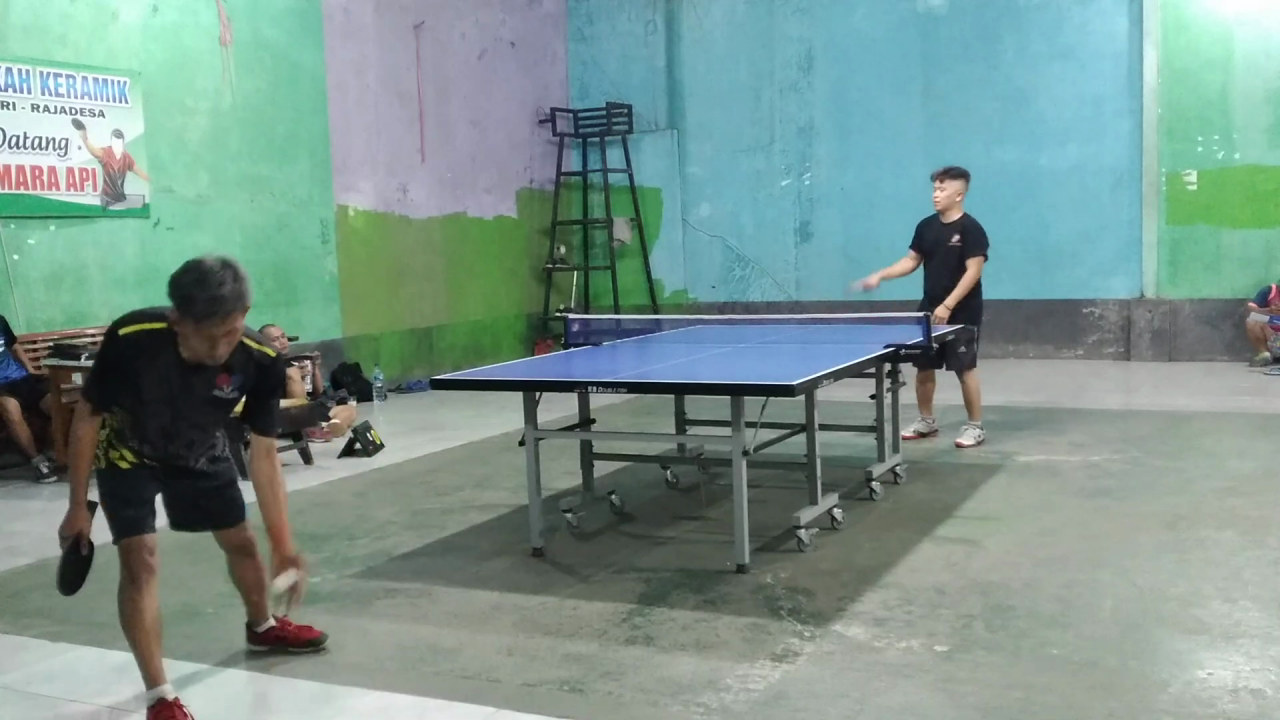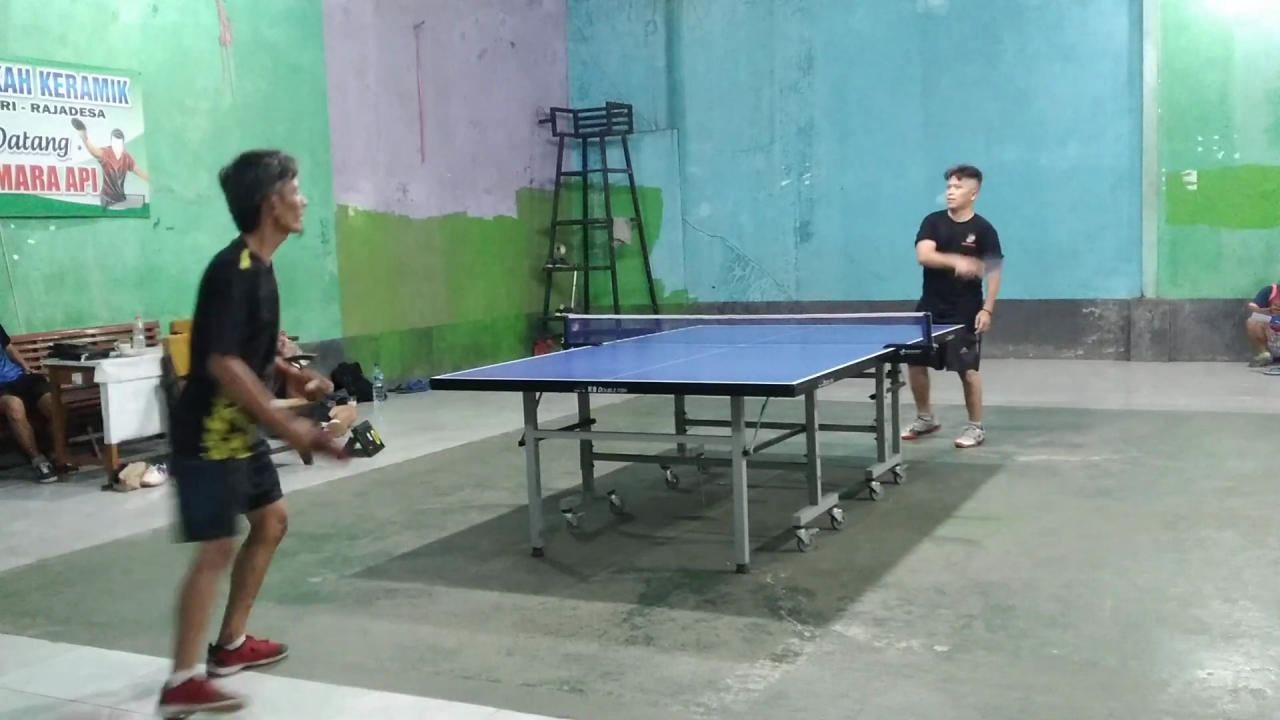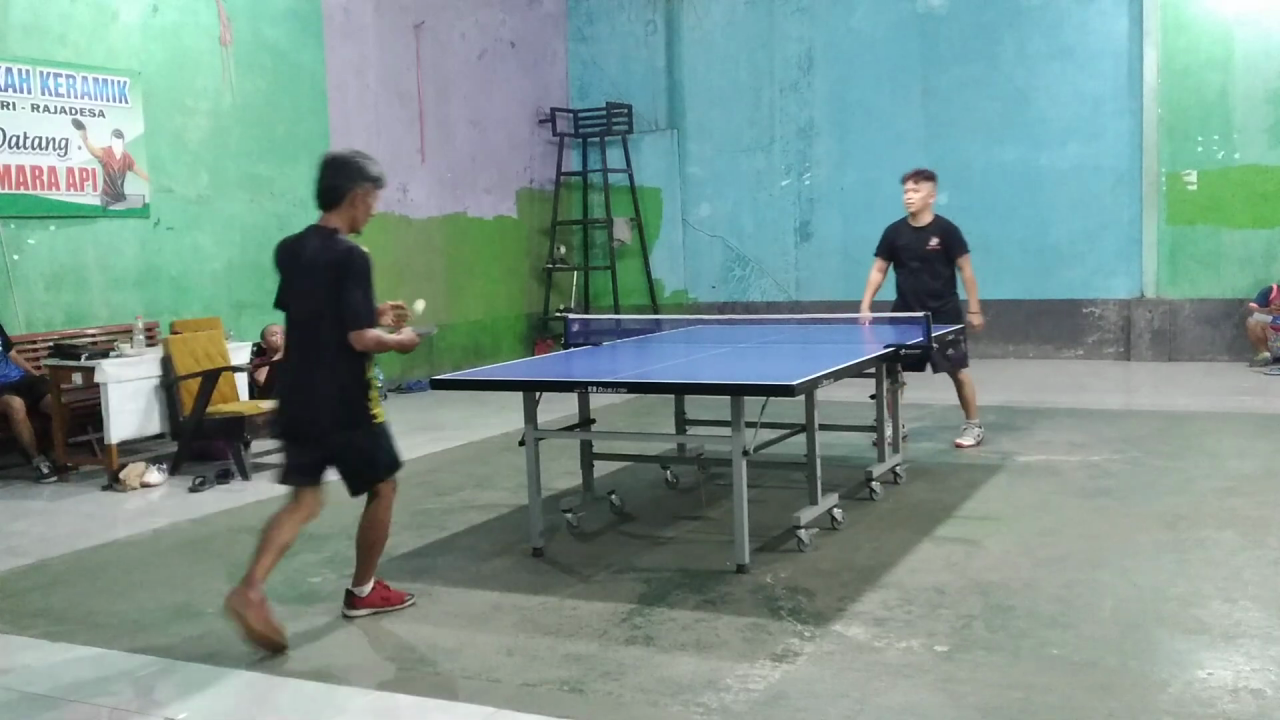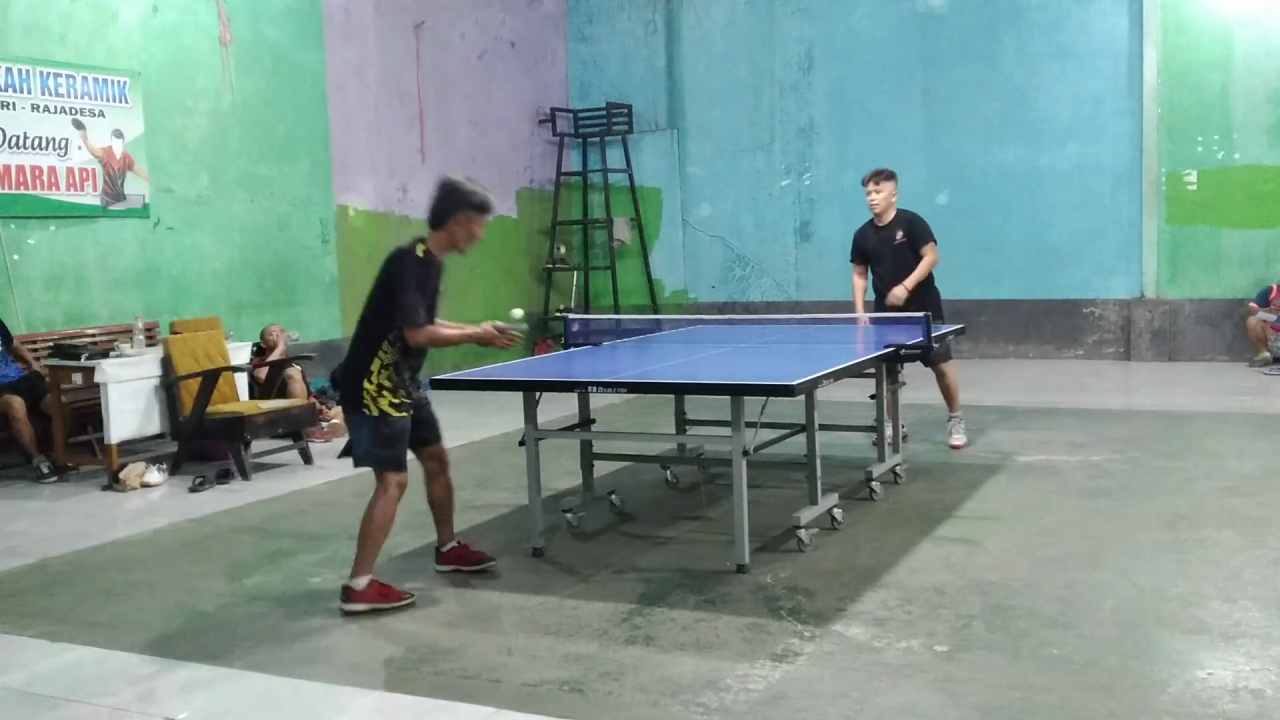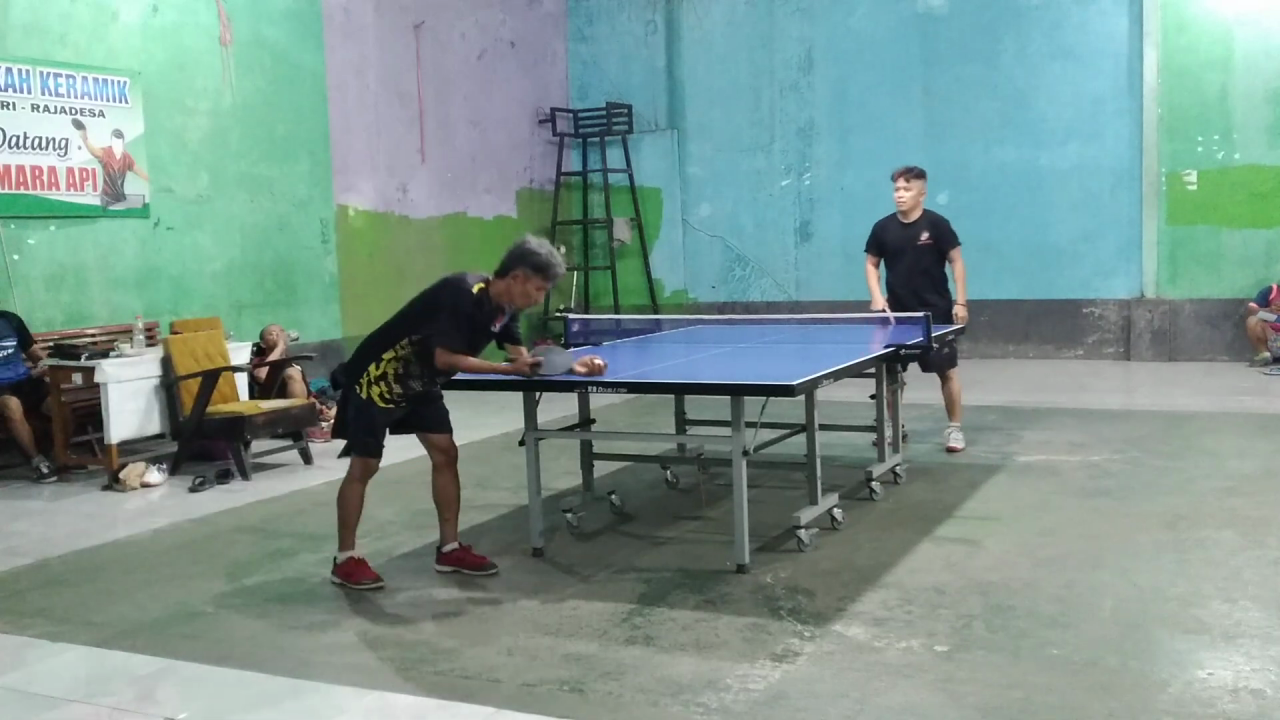
dt=0.5s
person 1, frame 1
left shoulder: (259, 362)
right shoulder: (130, 338)
left elbow: (262, 453)
right elbow: (87, 415)
left wrist: (283, 543)
right wrist: (78, 504)
left hip: (200, 453)
right hip: (129, 452)
left knee: (241, 543)
right knee: (139, 559)
left ankle: (264, 626)
person 1, frame 2
left shoulder: (264, 265)
right shoulder: (235, 272)
right elbow: (223, 363)
right wrist: (286, 425)
left hip: (241, 428)
right hip: (211, 434)
left knee: (271, 522)
right knee: (216, 548)
left ankle: (232, 643)
person 1, frame 3
left shoulder: (291, 250)
right shoulder: (351, 257)
right elbow: (360, 339)
left wrist: (374, 317)
right wrist: (399, 341)
left hip: (296, 399)
right hip: (345, 400)
left knee: (302, 499)
right knee: (381, 489)
left ankle: (250, 590)
right ankle: (362, 591)
person 1, frame 4
left shoulder: (428, 259)
right shoulder: (412, 261)
right elbow: (416, 334)
left wrist: (479, 330)
right wrist: (474, 336)
left hip: (402, 381)
right hip: (374, 383)
left knee: (436, 459)
right knee: (393, 480)
left ankle: (448, 549)
right ankle: (359, 586)
person 1, frame 5
left shoulder: (504, 308)
right shoulder: (463, 293)
left elbow: (519, 355)
right elbow: (445, 359)
left wrist: (573, 366)
right wrist: (507, 370)
left hip: (419, 382)
right hip: (378, 377)
left knee: (445, 454)
right knee: (364, 467)
left ankle: (449, 549)
right ankle: (345, 559)
person 2, frame 1
left shoulder: (971, 229)
right shoulder: (926, 226)
left elbow: (973, 271)
right elbow: (911, 262)
left wrist: (947, 305)
right wrist: (879, 276)
left hip: (962, 313)
right hip: (932, 310)
left knee: (965, 368)
right knee: (924, 366)
left ankle: (976, 427)
right ankle: (926, 421)
person 2, frame 2
left shoulder: (984, 230)
right shoulder: (933, 222)
left elbow: (994, 272)
right elbow: (923, 255)
left wrist: (987, 309)
right wrist: (955, 261)
left hip: (964, 313)
right hip: (929, 308)
left knee: (967, 370)
right knee: (915, 363)
left ankle: (975, 427)
right ankle: (925, 418)
person 2, frame 3
left shoulder: (946, 229)
right shoulder: (894, 232)
left elbow: (965, 268)
right elbow: (879, 270)
left wrist: (974, 309)
right wrist: (865, 305)
left hip: (943, 313)
right hip: (905, 312)
left knee: (957, 370)
left ankle: (973, 425)
right ankle: (894, 424)
person 2, frame 4
left shoulder: (911, 222)
right shoulder: (863, 235)
left elbow: (931, 257)
right elbow: (859, 275)
left wrist: (906, 285)
right wrist: (859, 310)
left hip: (923, 307)
right hip: (886, 312)
left knee: (941, 364)
left ankle: (955, 419)
right ankle: (893, 425)
person 2, frame 5
left shoulder: (936, 224)
right shoulder: (882, 228)
left elbow: (956, 261)
right elbow: (871, 264)
left wrist: (961, 301)
right wrist: (876, 294)
left hip: (935, 311)
right hip: (897, 312)
left knee: (946, 370)
left ankle: (955, 428)
